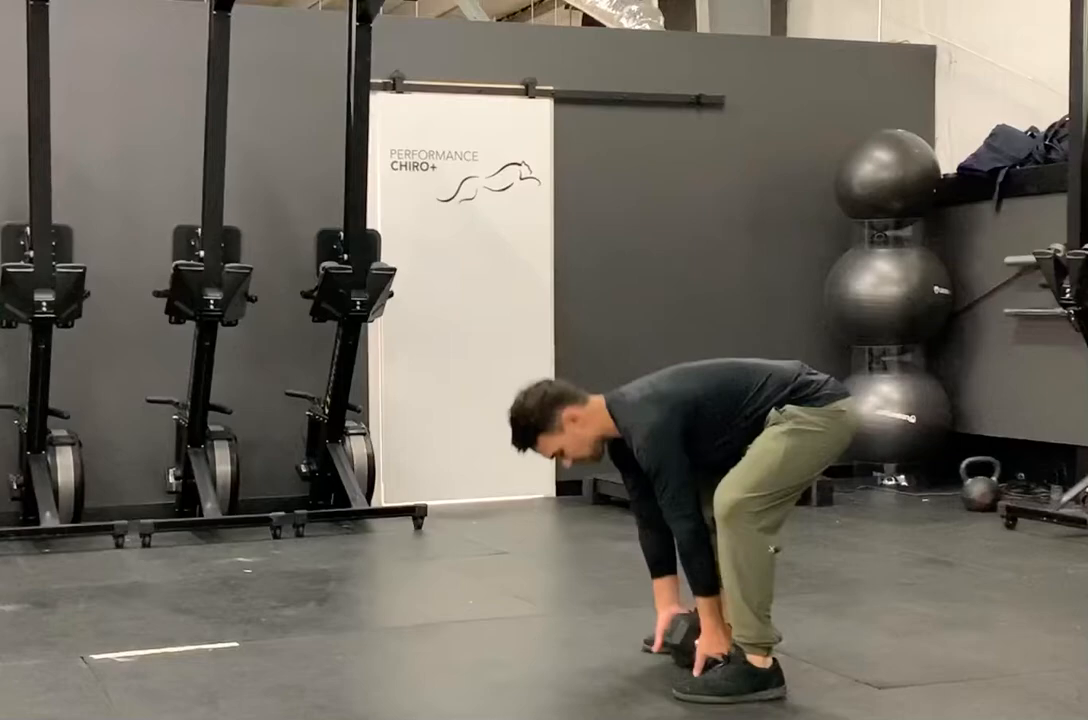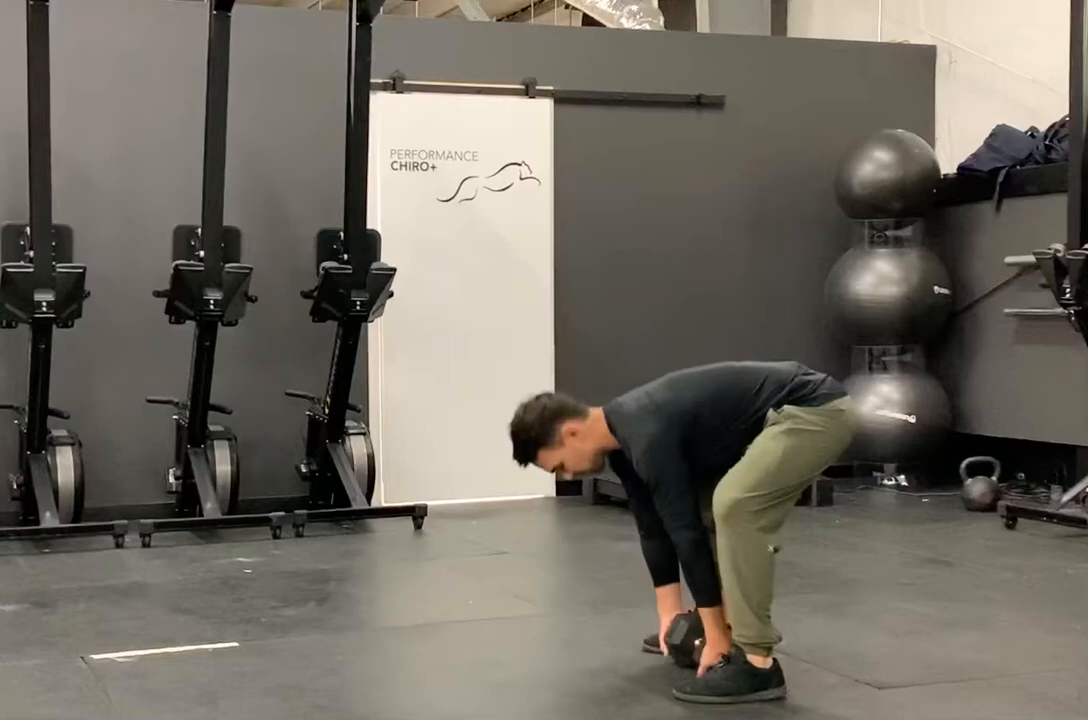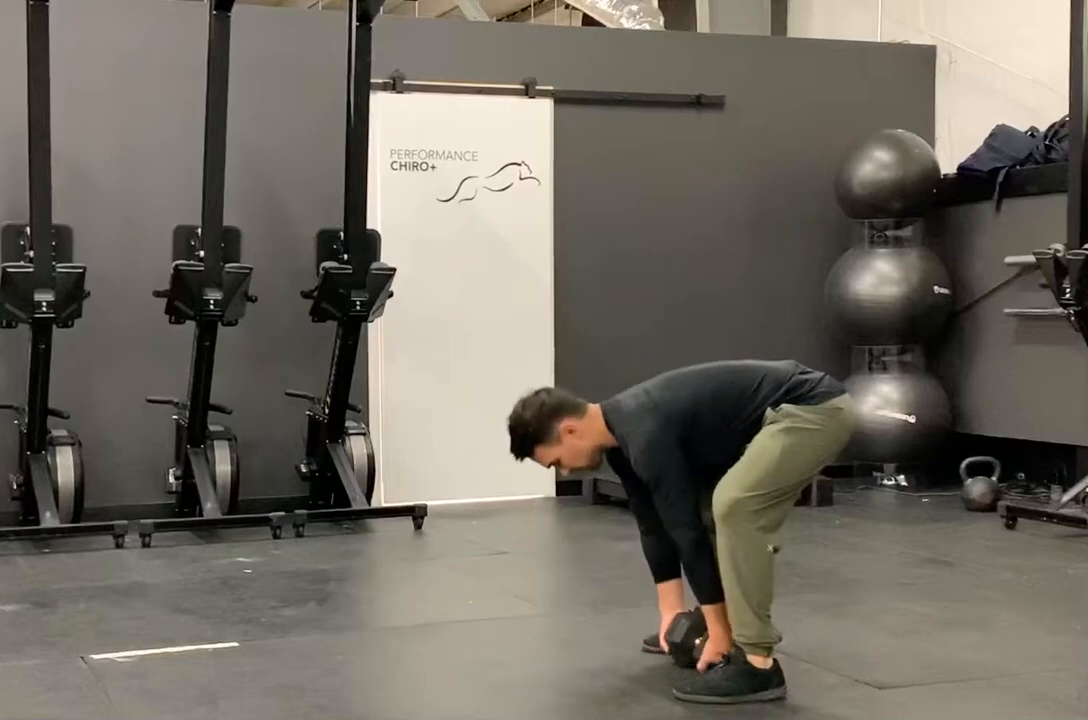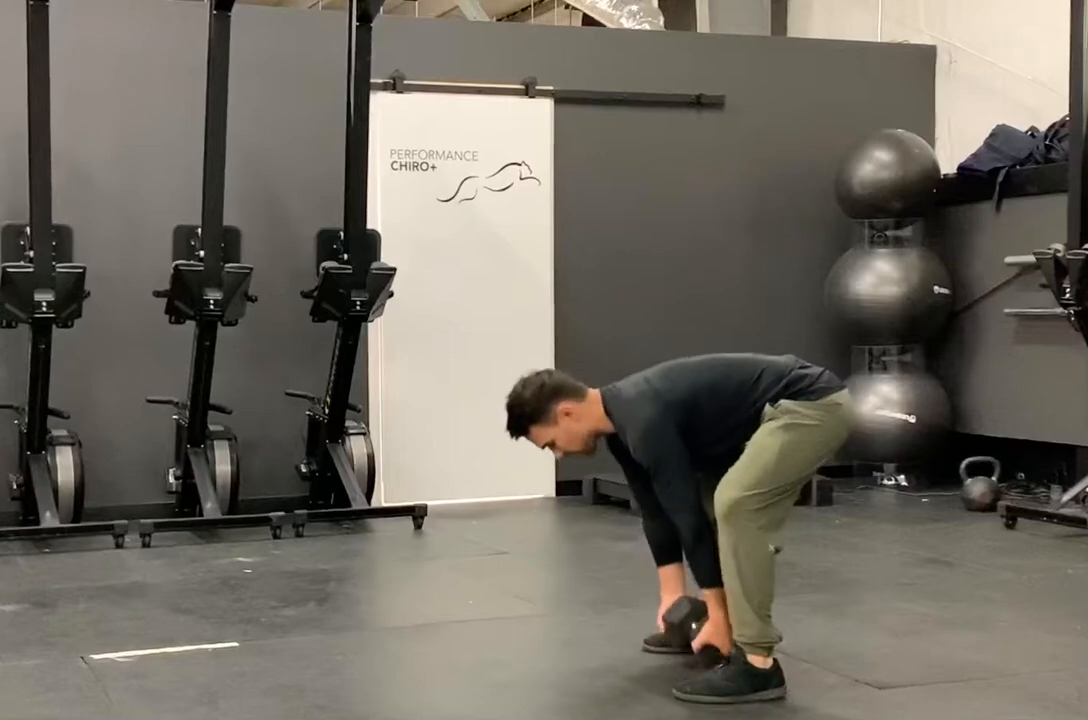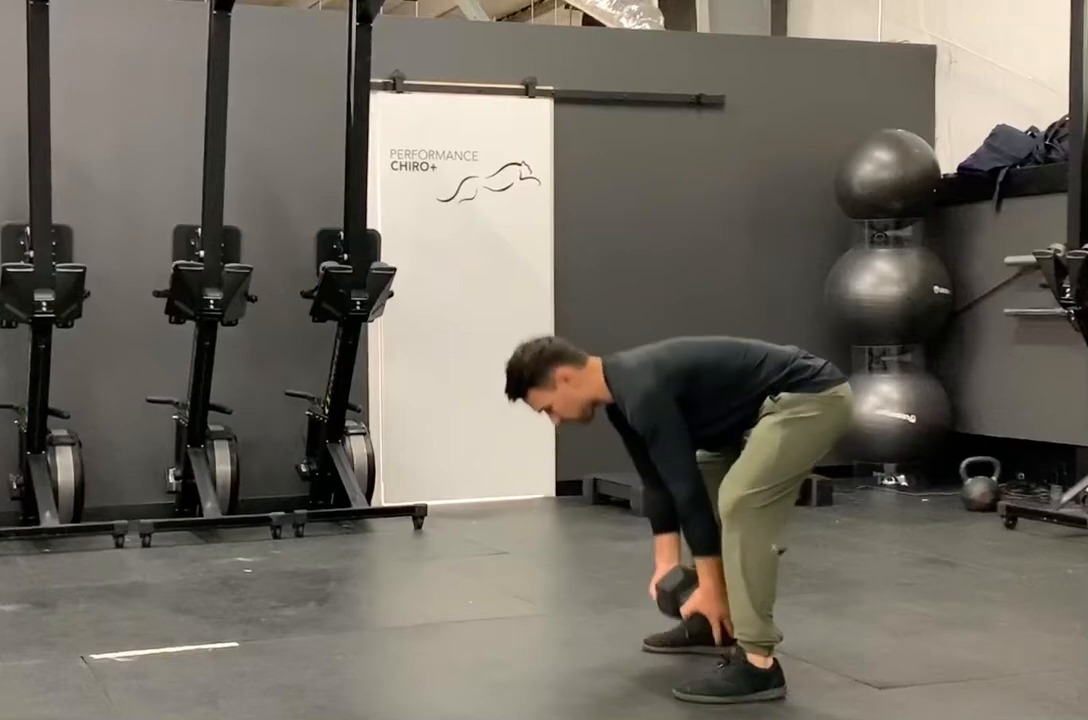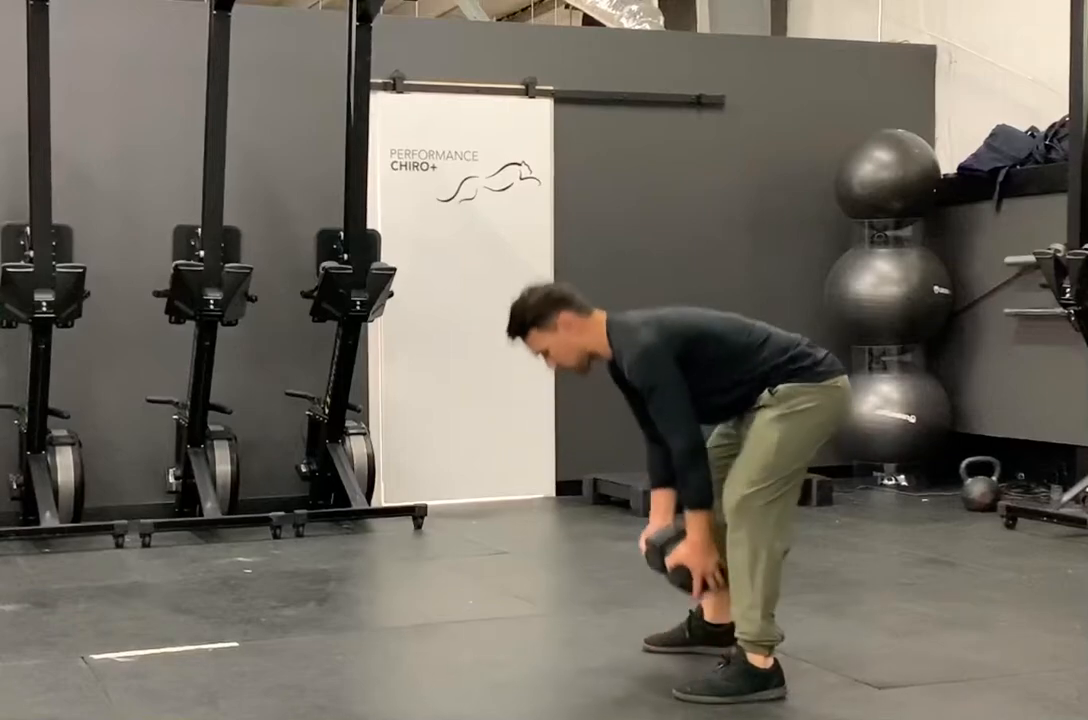
dt=0.1s
person 1, frame 1
left shoulder: (650, 428)
right shoulder: (623, 426)
left elbow: (687, 525)
right elbow: (652, 521)
left wrist: (713, 629)
right wrist: (667, 605)
left hip: (818, 411)
right hip: (788, 410)
left knee: (736, 507)
right knee: (705, 500)
left ankle: (756, 663)
right ankle: (729, 622)
person 1, frame 2
left shoulder: (649, 439)
right shoulder: (623, 439)
left elbow: (688, 536)
right elbow: (653, 529)
left wrist: (717, 636)
right wrist: (669, 610)
left hip: (816, 410)
right hip: (789, 411)
left knee: (736, 507)
right knee: (702, 502)
left ankle: (756, 662)
right ankle: (727, 625)
person 1, frame 3
left shoulder: (648, 437)
right shoulder: (622, 436)
left elbow: (691, 533)
right elbow: (656, 526)
left wrist: (718, 632)
right wrist: (670, 608)
left hip: (814, 410)
right hip: (787, 409)
right knee: (702, 500)
left ankle: (757, 663)
right ankle: (728, 631)
person 1, frame 4
left shoulder: (645, 423)
right shoulder: (619, 420)
left elbow: (691, 519)
right elbow: (657, 512)
left wrist: (718, 615)
right wrist: (671, 593)
left hip: (813, 406)
right hip: (786, 405)
right knee: (704, 495)
left ankle: (757, 663)
right ankle: (708, 628)
person 1, frame 5
left shoulder: (643, 395)
right shoulder: (623, 394)
left elbow: (690, 488)
right elbow: (658, 482)
left wrist: (710, 587)
right wrist: (666, 561)
left hip: (813, 396)
right hip: (776, 400)
right knee: (710, 492)
left ankle: (758, 663)
right ankle: (713, 624)
person 1, frame 6
left shoulder: (643, 351)
right shoulder: (624, 353)
left elbow: (687, 445)
right elbow: (661, 440)
left wrist: (696, 540)
right wrist: (661, 518)
left hip: (806, 387)
right hip: (777, 388)
right knee: (710, 481)
left ankle: (758, 662)
right ankle: (715, 620)
